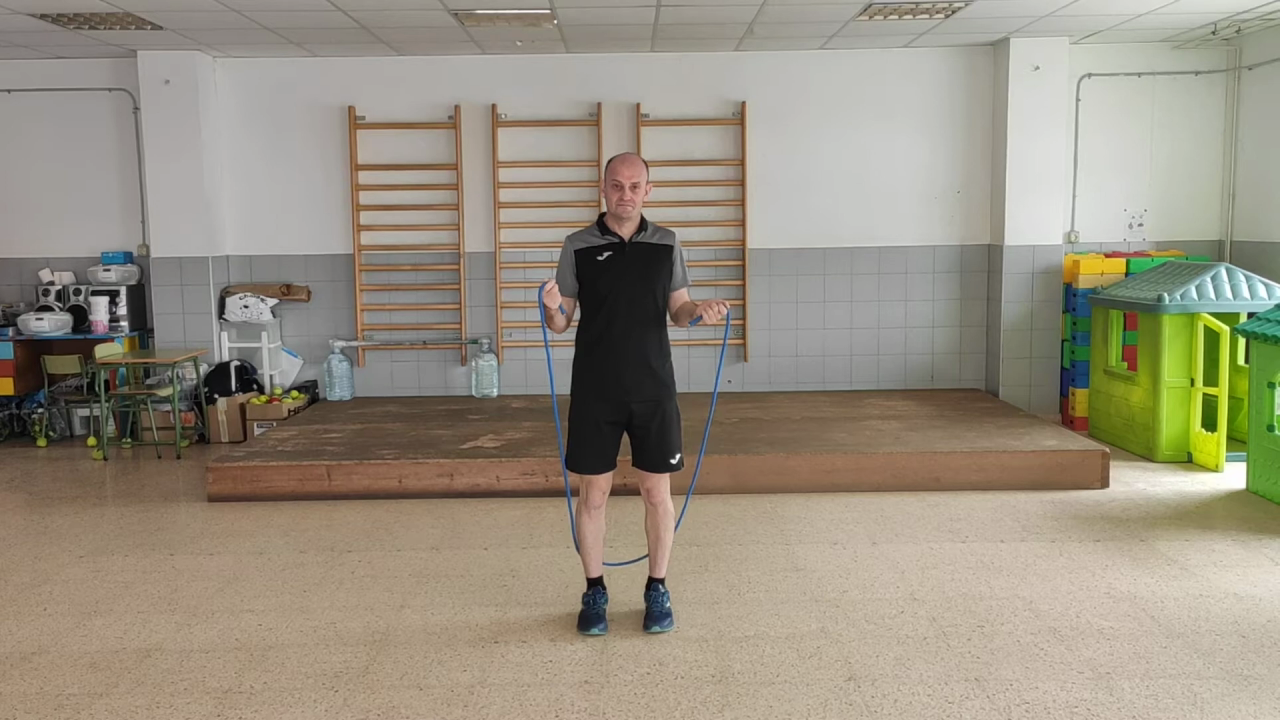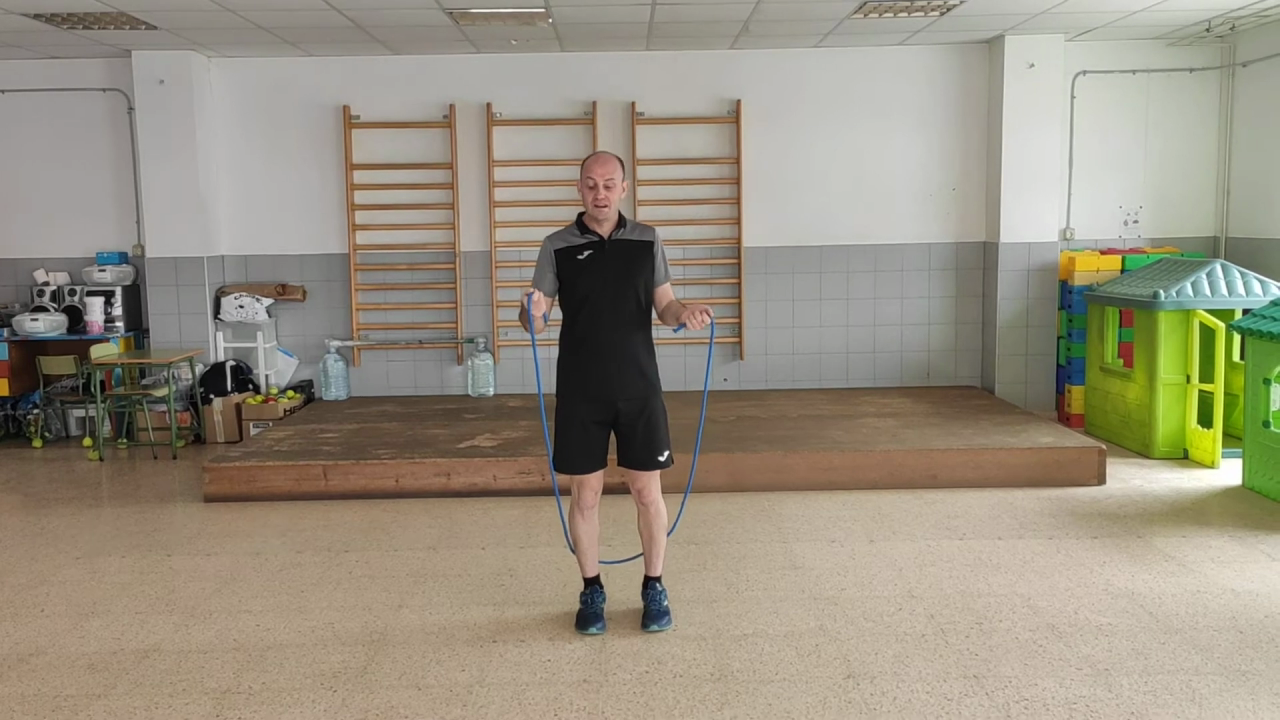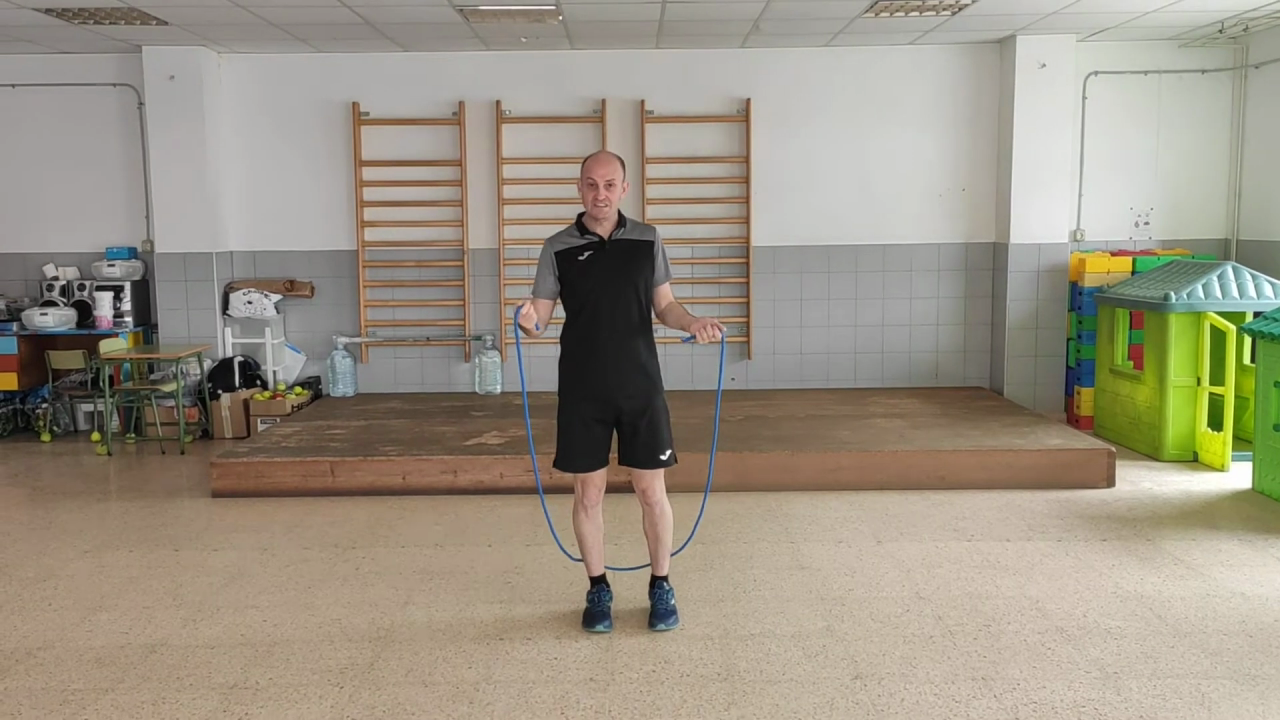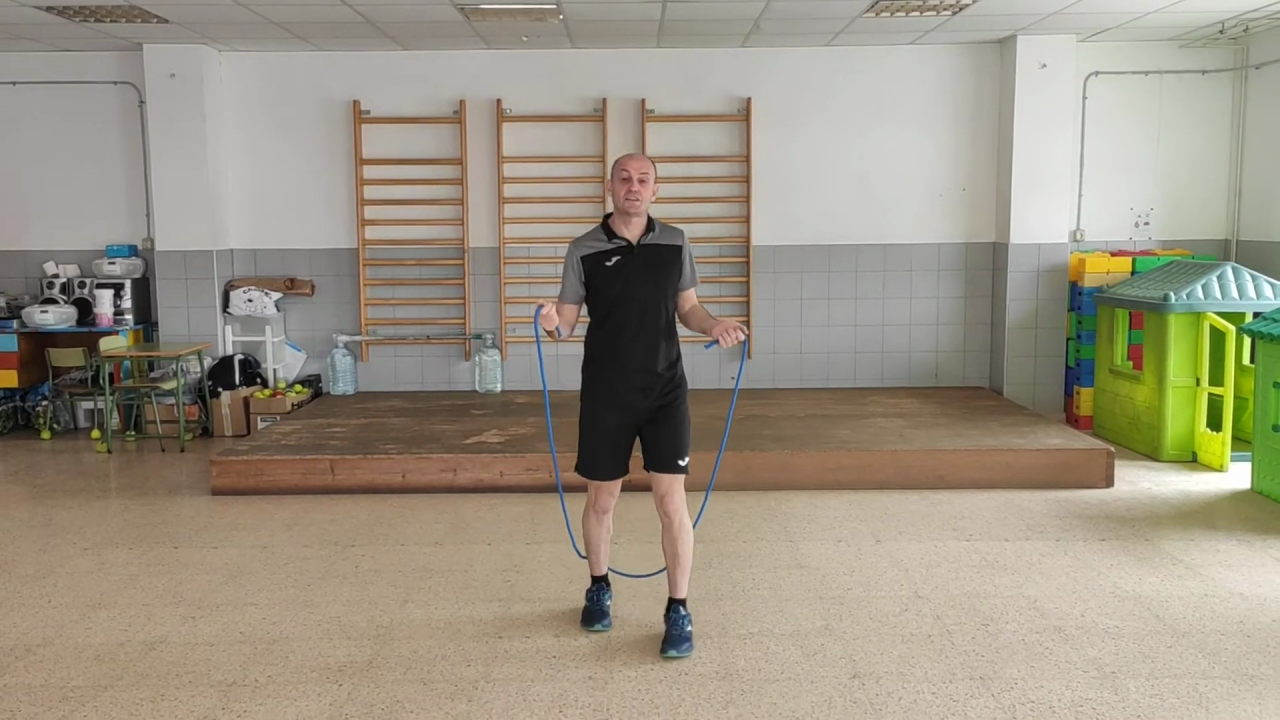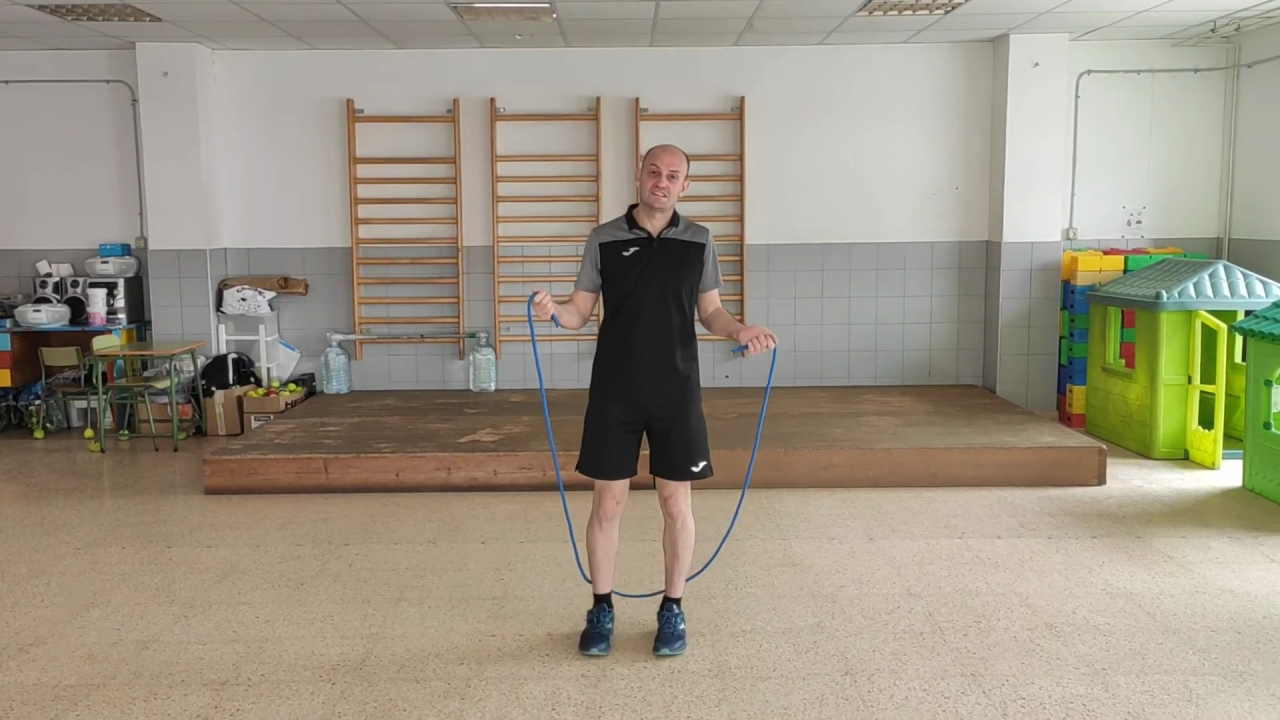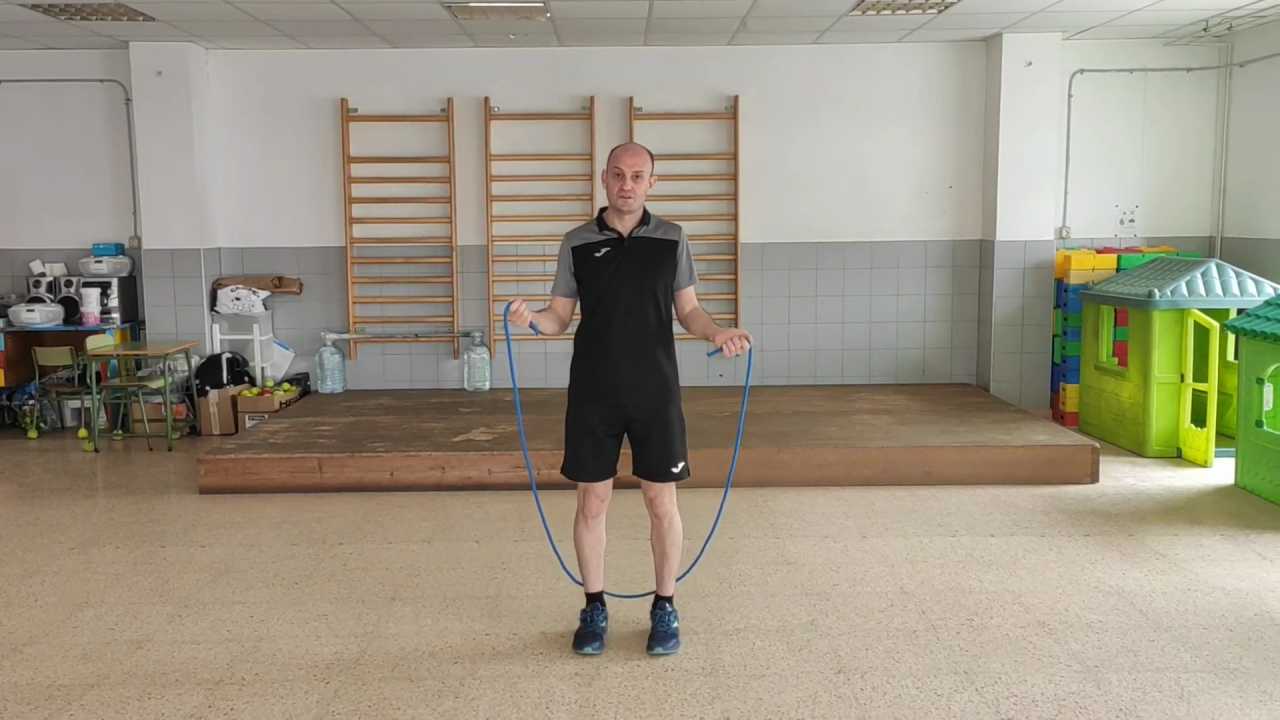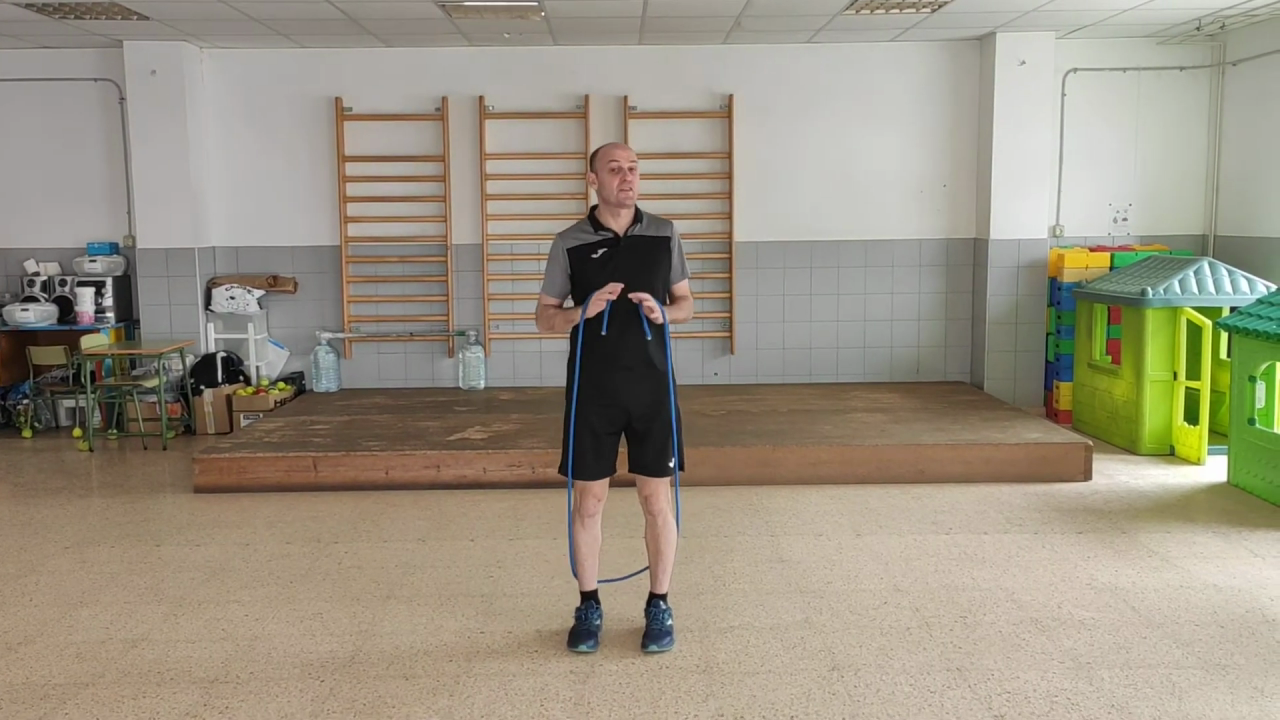
dt=0.7s
person 1, frame 1
left shoulder: (667, 243)
right shoulder: (578, 246)
left elbow: (678, 310)
right elbow: (561, 323)
left wrist: (700, 309)
right wrist: (552, 307)
left hip: (653, 390)
right hip: (594, 392)
left knee: (657, 492)
right knee: (592, 494)
left ankle: (657, 589)
right ankle: (594, 591)
person 1, frame 2
left shoulder: (647, 240)
right shoulder: (557, 246)
left elbow: (663, 305)
right elbow: (536, 322)
left wrist: (684, 312)
right wrist: (531, 313)
left hip: (639, 388)
right hip: (580, 392)
left knee: (647, 491)
right knee: (585, 494)
left ankle: (654, 587)
right ankle: (592, 590)
person 1, frame 3
left shoulder: (647, 239)
right shoulder: (558, 248)
left elbow: (663, 305)
right elbow: (541, 318)
left wrist: (692, 322)
right wrist: (528, 321)
left hip: (640, 387)
right hip: (583, 391)
left knee: (652, 491)
right knee: (588, 492)
left ankle: (660, 586)
right ankle: (598, 589)
person 1, frame 4
left shoulder: (675, 242)
right shoulder: (584, 251)
left elbow: (686, 307)
right elbow: (567, 324)
left wrist: (714, 325)
right wrist: (550, 323)
left hip: (665, 391)
right hip: (605, 395)
left knee: (671, 500)
right knee: (601, 499)
left ankle: (678, 611)
right ankle: (599, 587)
person 1, frame 5
left shoulder: (698, 241)
right shoulder: (603, 239)
left elbow: (709, 311)
right elbow: (580, 311)
left wrist: (740, 330)
right wrist: (552, 310)
left hip: (677, 393)
right hip: (614, 394)
left knee: (676, 503)
right knee: (607, 503)
left ankle: (672, 609)
right ankle: (601, 608)
person 1, frame 6
left shoulder: (672, 238)
right shoulder: (576, 243)
left elbow: (688, 310)
right elbow: (560, 318)
left wrist: (718, 332)
right wrist: (530, 318)
left hip: (656, 391)
right hip: (593, 393)
left knee: (662, 502)
right knee: (592, 501)
left ankle: (664, 608)
right ankle: (594, 608)
person 1, frame 7
left shoulder: (664, 234)
right shoulder: (570, 243)
left elbow: (686, 303)
right elbow: (544, 317)
left wrist: (663, 311)
right wrist: (583, 311)
left hip: (652, 387)
right hip: (593, 390)
left knee: (657, 499)
right knee: (588, 500)
left ankle: (659, 606)
right ankle: (589, 606)
